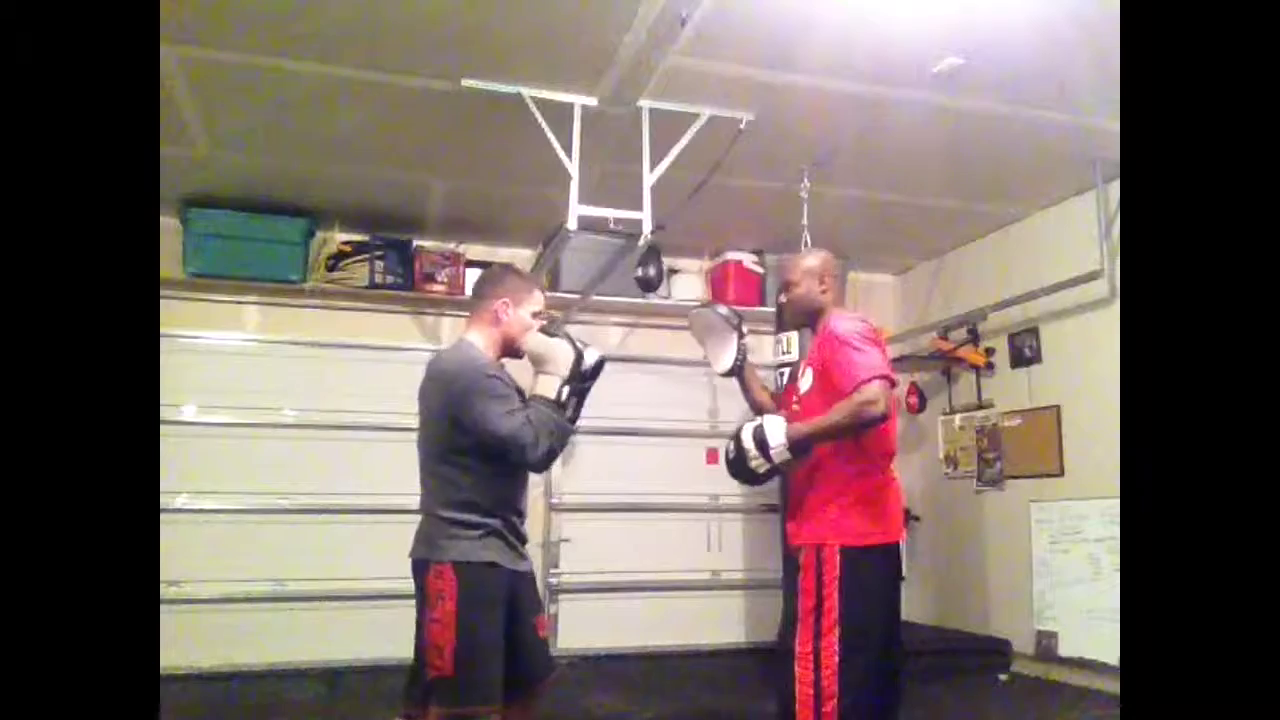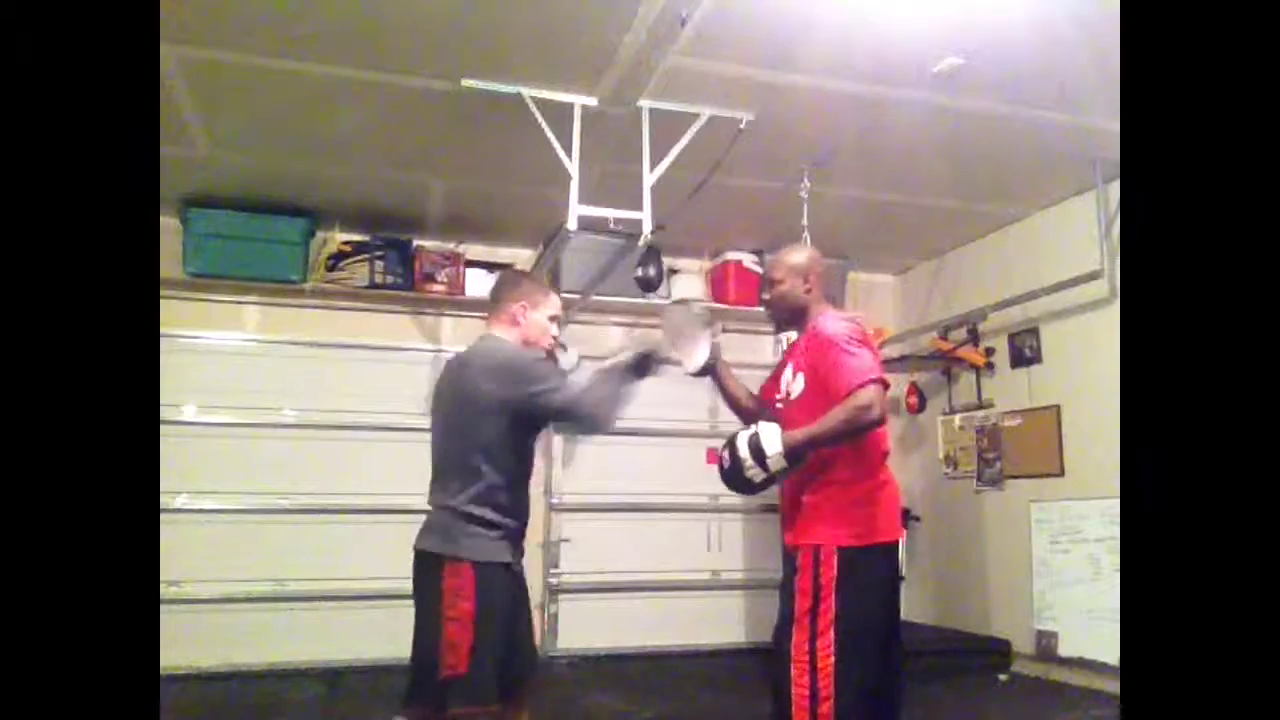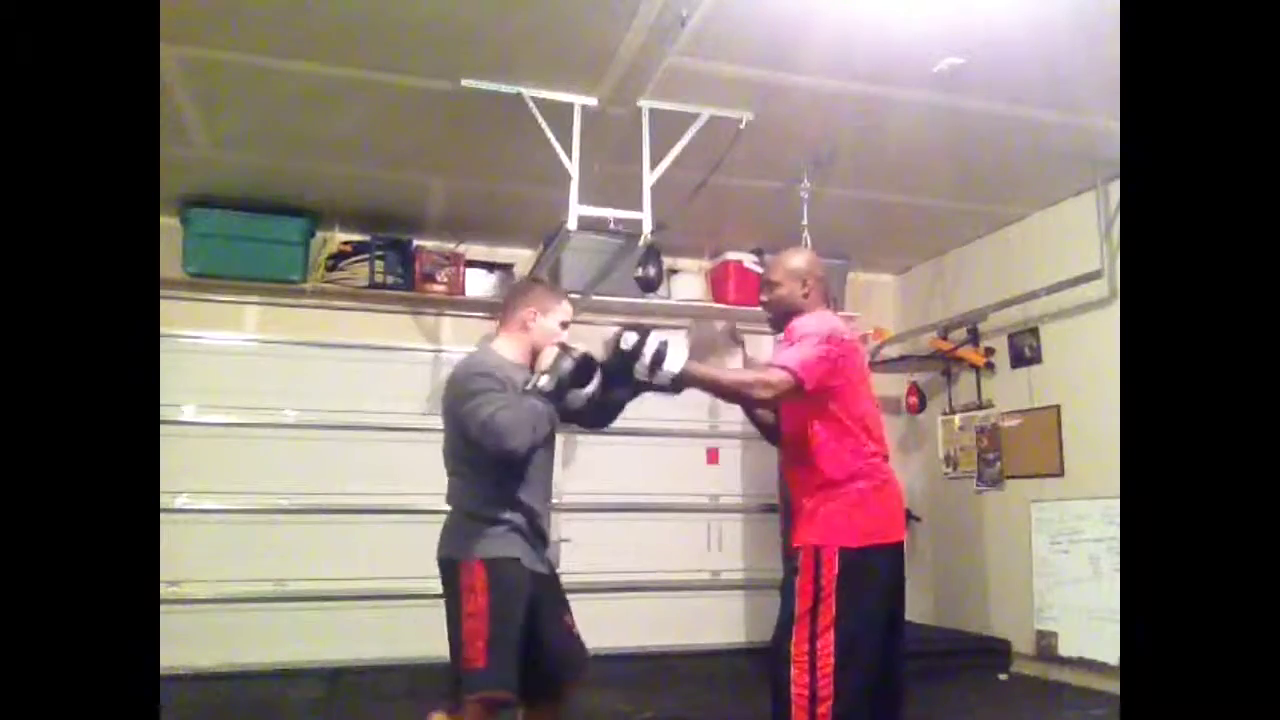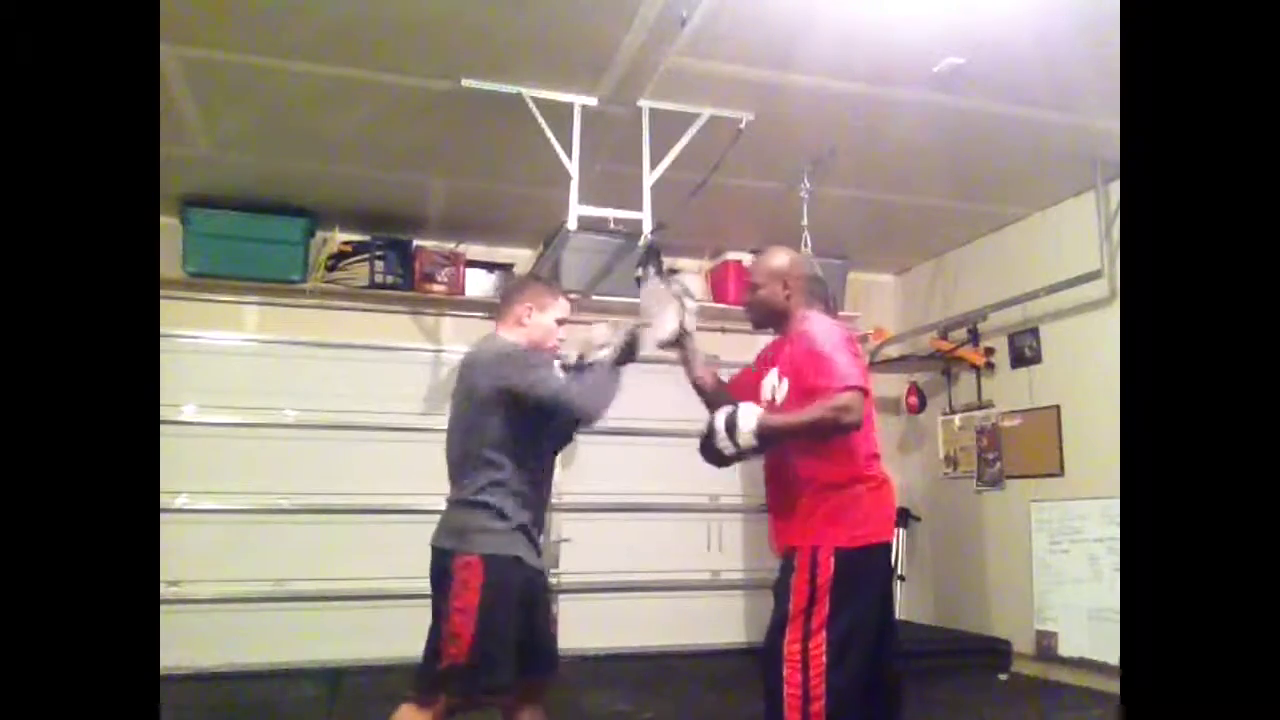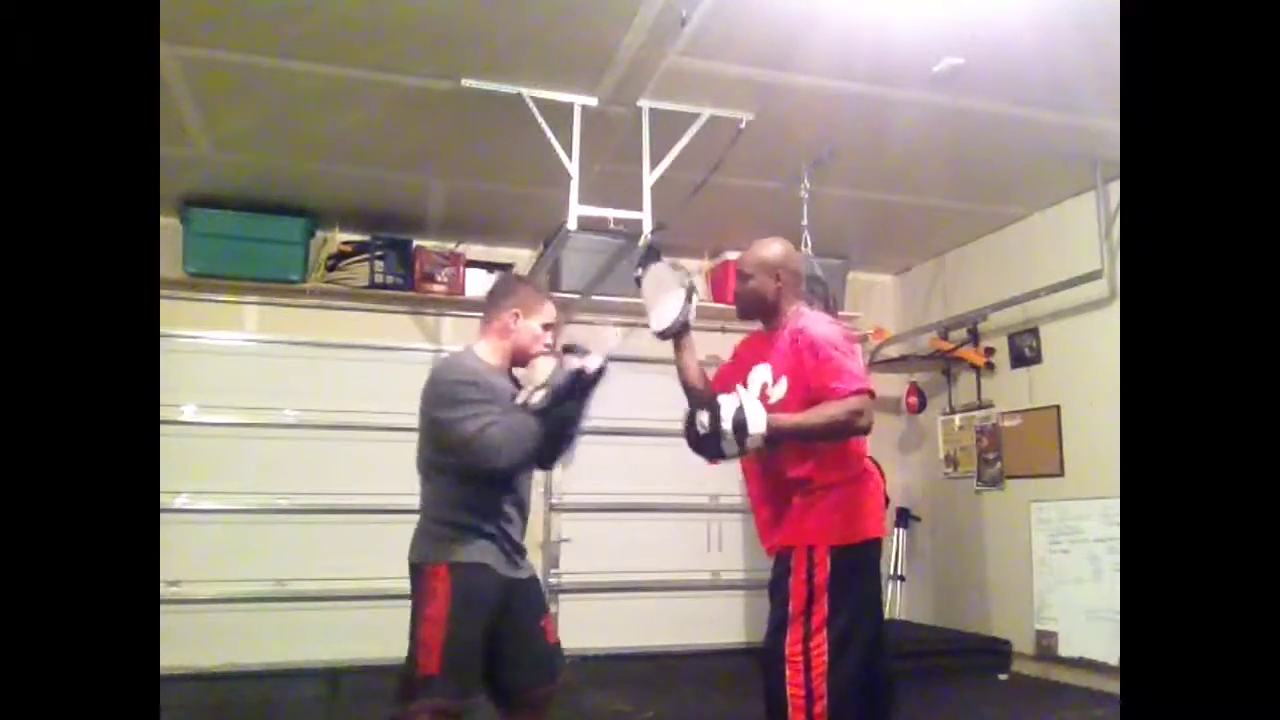
dt=0.4s
person 1, frame 1
left shoulder: (846, 331)
right shoulder: (821, 346)
left elbow: (873, 403)
right elbow: (780, 417)
left wrist: (791, 436)
right wrist: (740, 367)
left hip: (841, 530)
right hip: (854, 529)
left knee: (818, 664)
right knee: (862, 664)
person 1, frame 2
left shoulder: (834, 332)
right shoulder: (799, 349)
left elbow: (869, 407)
right elbow: (762, 416)
left wrist: (788, 443)
right wrist: (714, 366)
left hip: (839, 529)
right hip: (846, 527)
left knee: (812, 666)
right knee: (863, 665)
person 1, frame 3
left shoulder: (817, 330)
right shoulder: (818, 337)
left elbow: (768, 387)
right elbow: (783, 430)
left wrist: (682, 368)
right wrist: (707, 379)
left hip: (839, 527)
right hip: (869, 526)
left knee: (811, 663)
right knee: (864, 666)
person 1, frame 4
left shoulder: (820, 335)
right shoulder: (778, 351)
left elbow: (847, 410)
right elbow: (724, 400)
left wrist: (762, 426)
right wrist: (685, 342)
left hip: (835, 526)
right hip: (850, 525)
left knee: (800, 661)
right knee: (860, 663)
person 1, frame 5
left shoulder: (817, 333)
right shoulder: (754, 347)
left elbow: (857, 413)
right elbow: (707, 401)
left wrist: (765, 425)
right wrist: (680, 335)
left hip: (827, 523)
right hip: (809, 527)
left knee: (800, 661)
right knee: (850, 661)
person 2, frame 1
left shoulder: (485, 371)
right shoulder: (464, 370)
left elbow: (536, 449)
right elbow: (530, 447)
left wrist: (573, 386)
right wrist: (552, 378)
left hip: (504, 555)
right hip: (461, 559)
person 2, frame 2
left shoulder: (470, 366)
right shoulder: (509, 364)
right elbow: (591, 411)
right wrist: (624, 368)
left hip: (488, 551)
right hip: (467, 555)
person 2, frame 3
left shoulder: (528, 377)
right shoulder: (478, 373)
left elbow: (591, 412)
right elbow: (509, 437)
left wrist: (627, 375)
right wrist: (549, 384)
left hip: (528, 553)
right hip: (484, 553)
left knee: (552, 681)
person 2, frame 4
left shoulder: (514, 370)
right shoulder: (504, 359)
left elbow: (547, 441)
right elbow: (580, 404)
right wrist: (612, 355)
left hip: (514, 549)
right hip: (479, 549)
left knee: (530, 681)
person 2, frame 5
left shoulder: (509, 383)
right shoulder: (457, 377)
left elbow: (545, 456)
right elbow: (494, 450)
left wrist: (569, 398)
right wrist: (544, 397)
left hip: (509, 562)
right hip: (458, 559)
